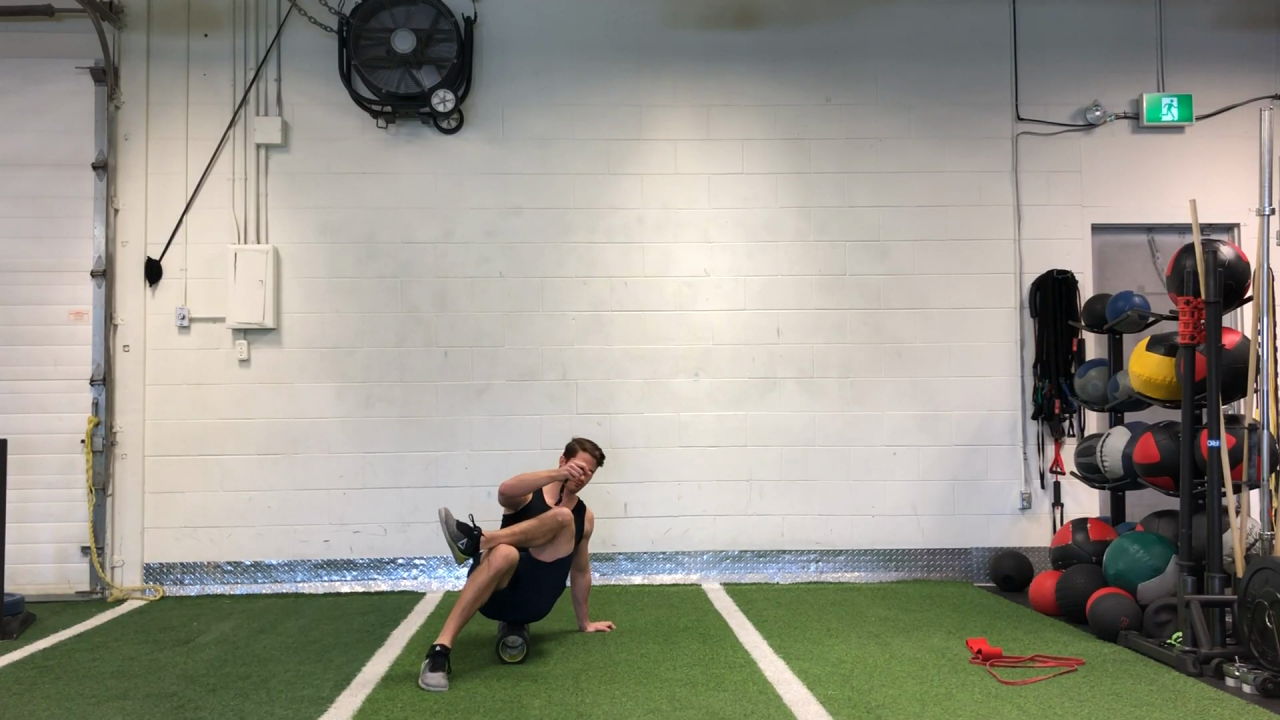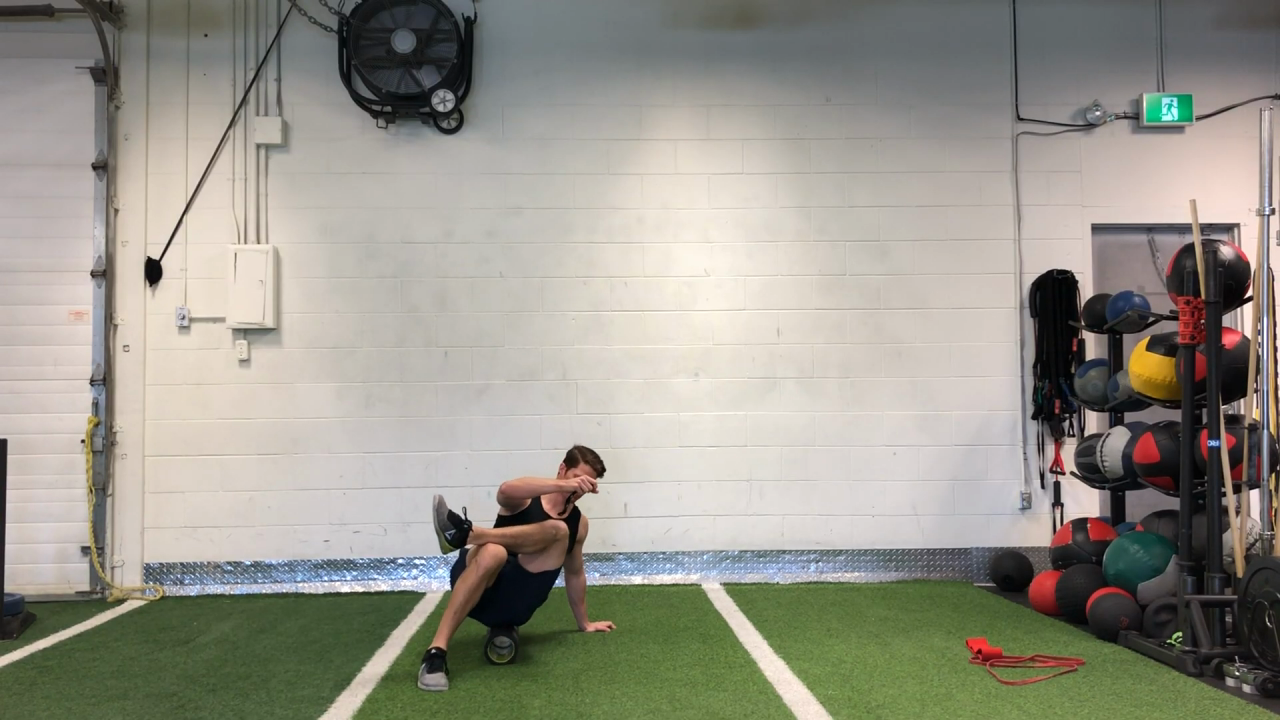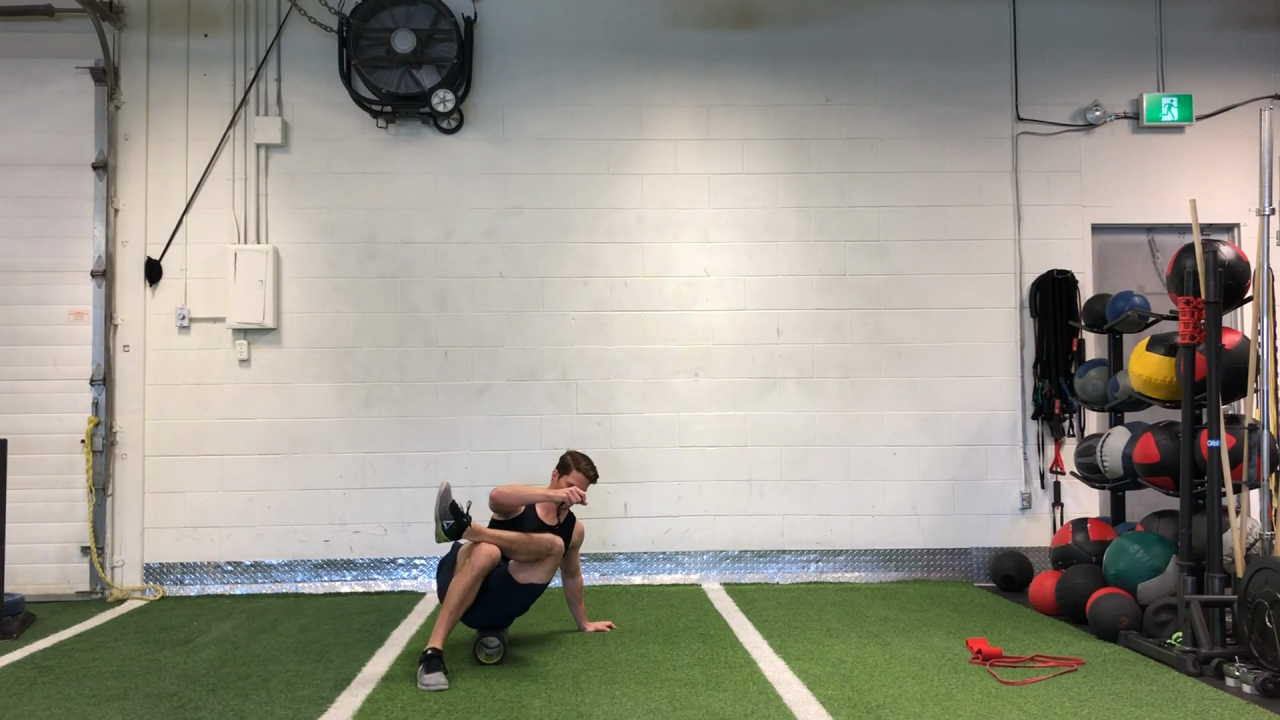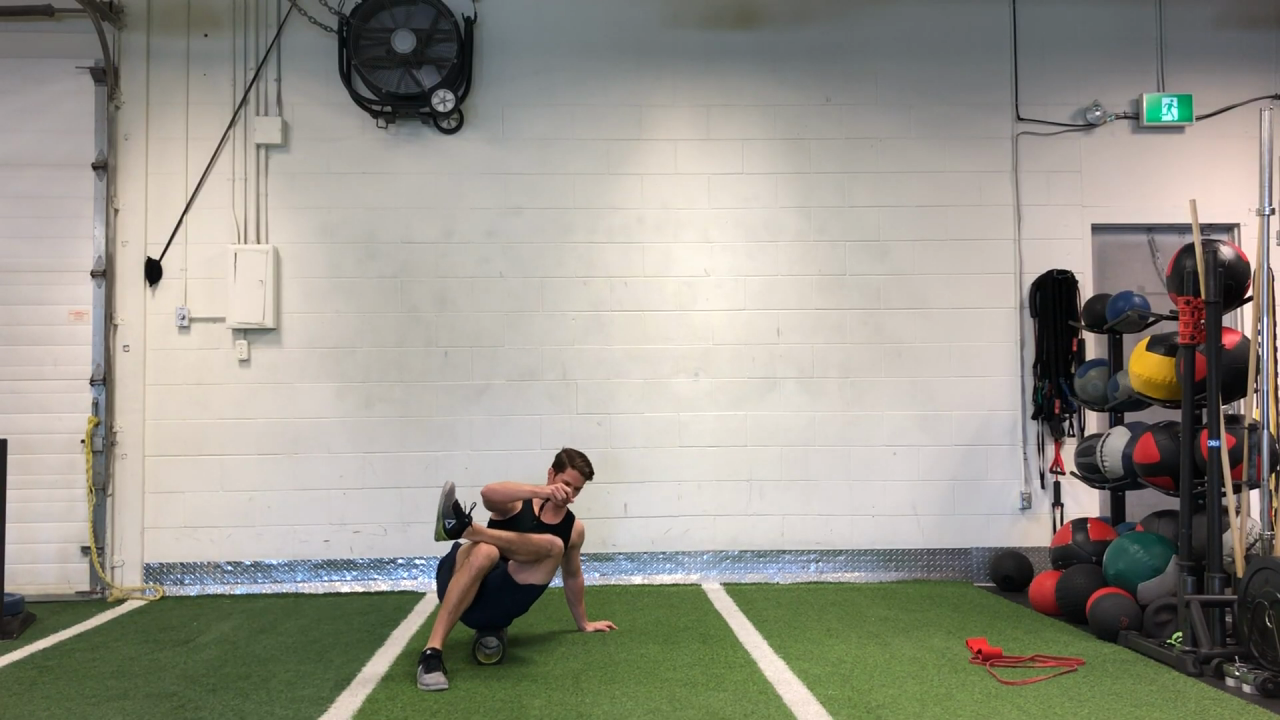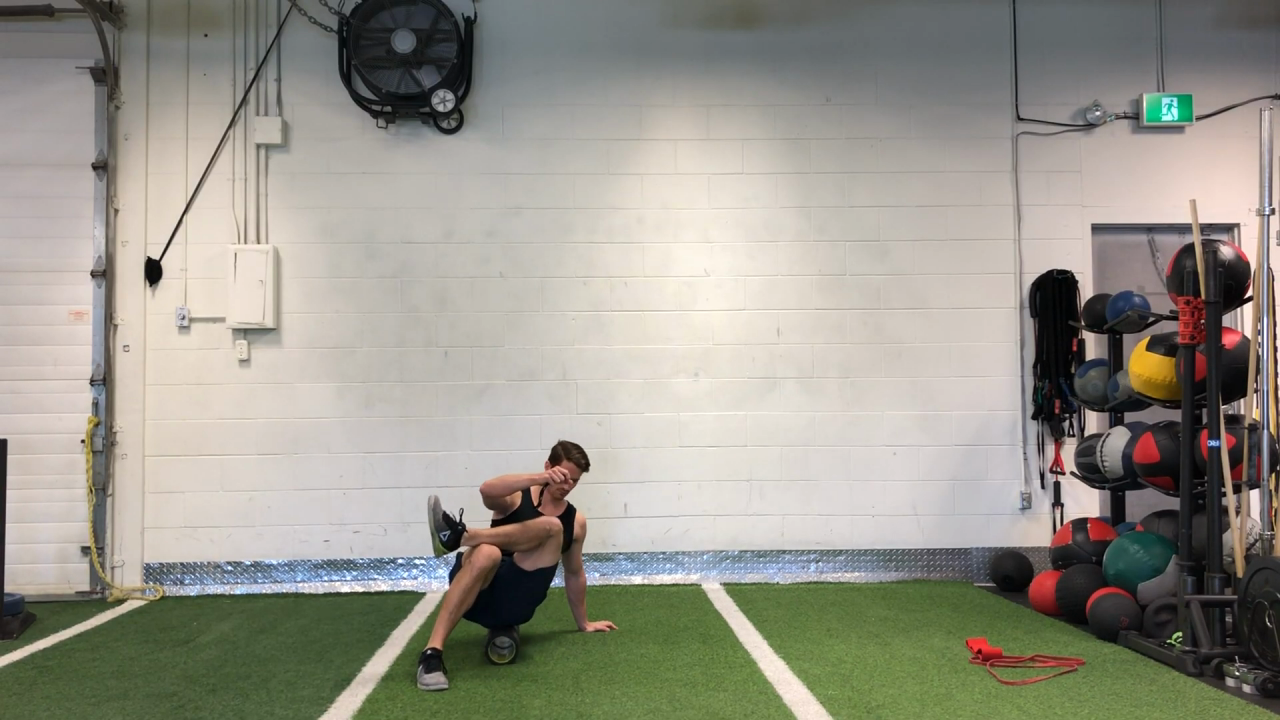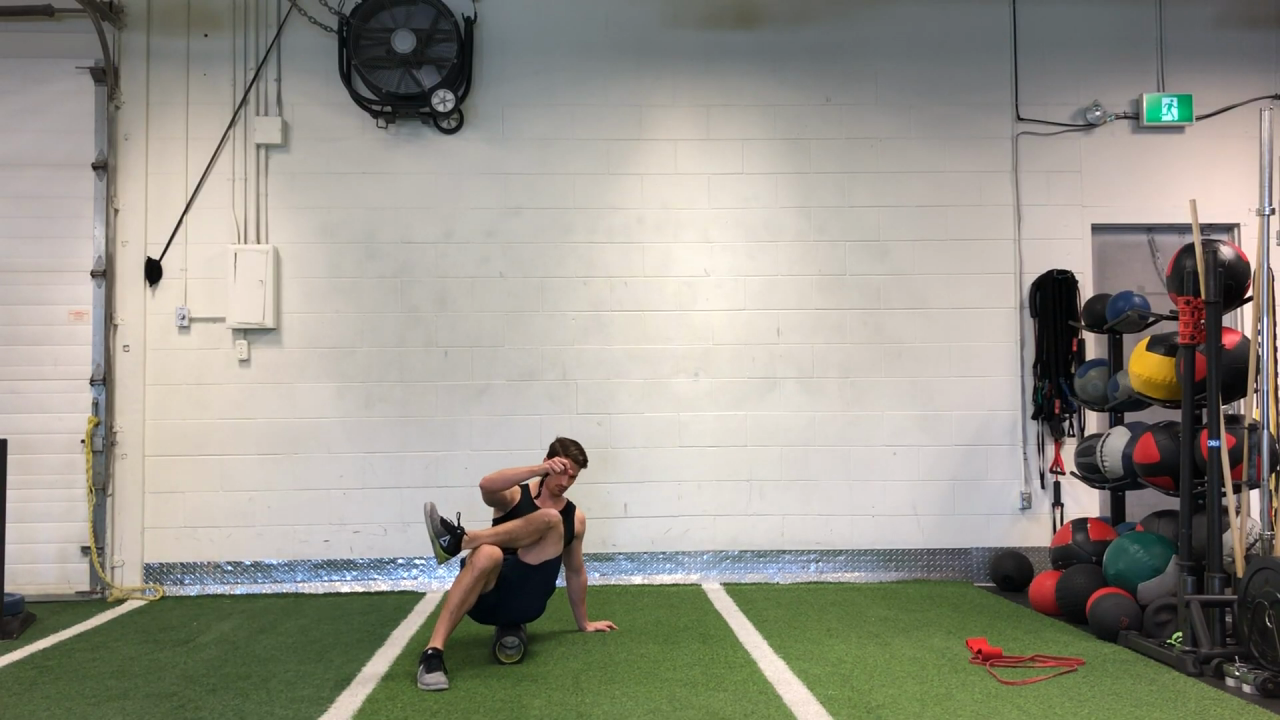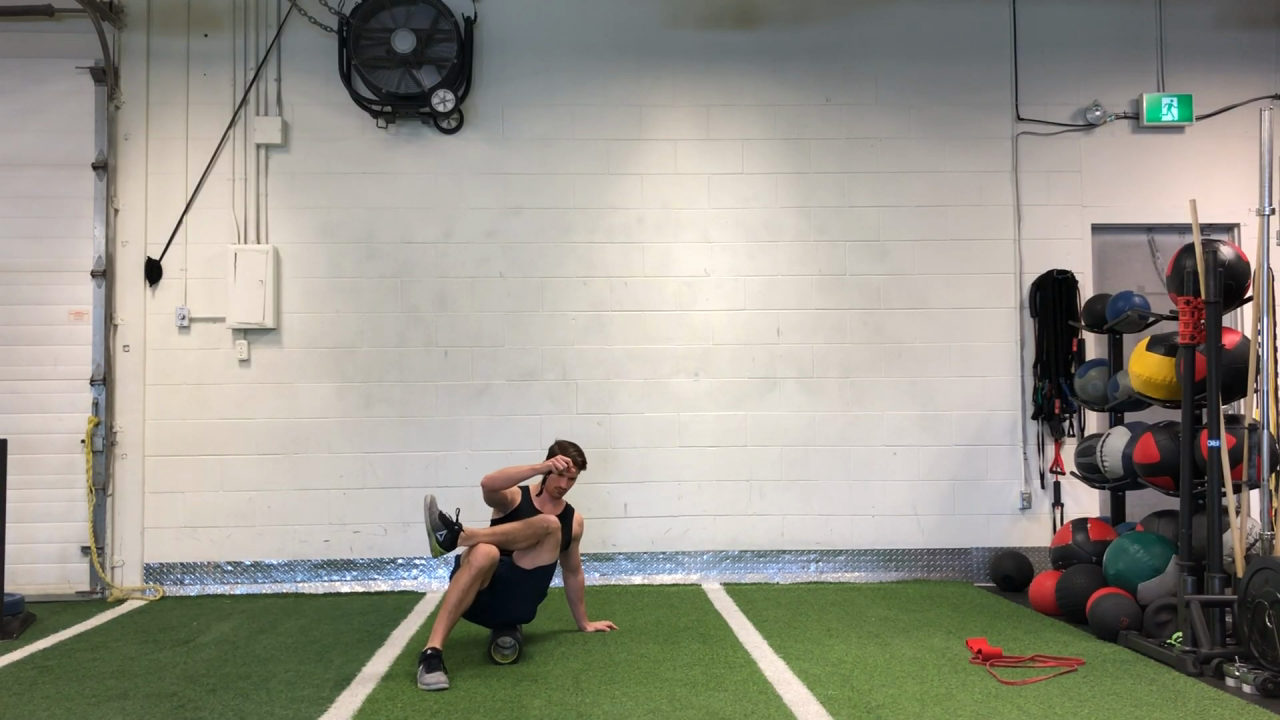
dt=0.2s
person 1, frame 1
left shoulder: (584, 517)
right shoulder: (527, 495)
left elbow: (580, 571)
right elbow: (504, 491)
left wrist: (585, 621)
right wrist: (557, 474)
left hip: (532, 605)
right hip: (496, 591)
left knee: (563, 517)
right knee: (505, 553)
right ankle: (440, 650)
person 1, frame 2
left shoulder: (579, 523)
right shoulder: (525, 499)
left elbow: (575, 573)
right elbow: (506, 490)
left wrist: (584, 622)
right wrist: (564, 485)
left hip: (513, 608)
right hip: (476, 588)
left knee: (559, 531)
right knee: (493, 552)
right ankle: (436, 653)
person 1, frame 3
left shoulder: (574, 529)
right shoulder: (520, 504)
left elbow: (571, 576)
right elbow: (497, 496)
left wrist: (583, 622)
right wrist: (552, 495)
left hip: (496, 610)
right hip: (460, 579)
left knee: (554, 545)
right knee: (486, 551)
right ankle: (432, 653)
person 1, frame 4
left shoulder: (574, 529)
right shoulder: (516, 502)
left elbow: (572, 576)
right elbow: (488, 493)
left wrist: (583, 622)
right wrist: (541, 492)
left hip: (498, 609)
right hip: (466, 584)
left knee: (553, 545)
right knee: (485, 552)
right ankle: (432, 653)
person 1, frame 5
left shoulder: (576, 522)
right shoulder: (515, 498)
left elbow: (574, 573)
right elbow: (487, 490)
left wrist: (583, 622)
right wrist: (539, 479)
left hip: (515, 605)
right hip: (480, 594)
left knee: (552, 526)
right knee: (486, 553)
right ankle: (432, 652)
person 1, frame 6
left shoulder: (575, 518)
right shoulder: (514, 496)
left elbow: (576, 572)
right elbow: (486, 486)
left wrist: (584, 622)
right wrist: (539, 470)
left hip: (525, 605)
right hip: (485, 595)
left knee: (552, 519)
right knee: (488, 554)
right ankle: (433, 652)
person 1, frame 7
left shoulder: (573, 521)
right shoulder: (513, 497)
left elbow: (572, 573)
right elbow: (488, 484)
left wrist: (583, 622)
right wrist: (541, 468)
left hip: (515, 609)
right hip: (477, 594)
left knee: (550, 525)
right knee: (485, 552)
right ankle: (432, 652)
